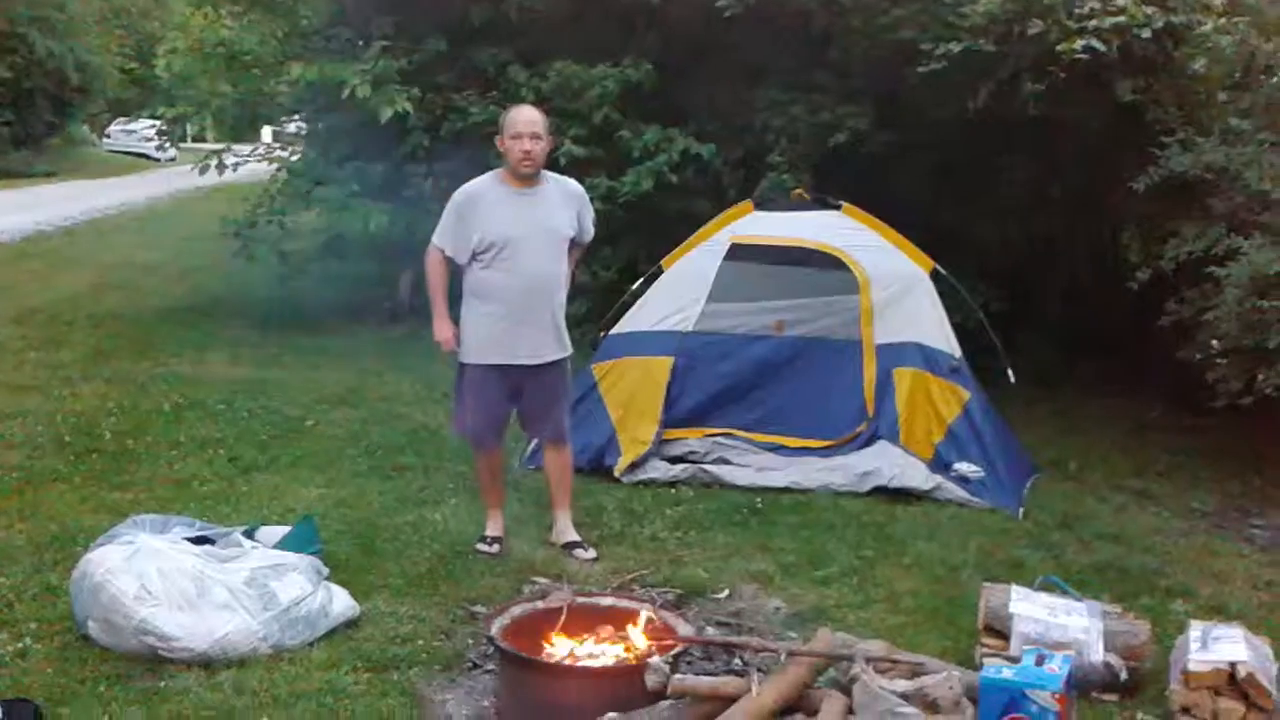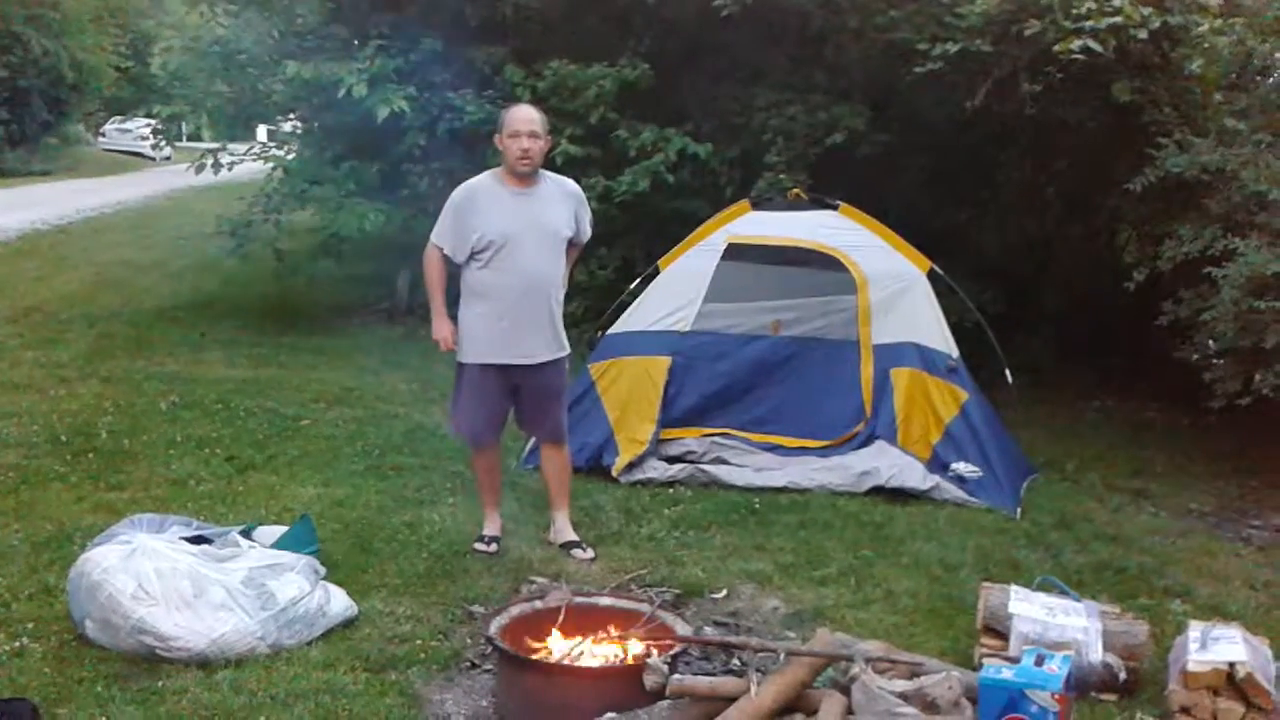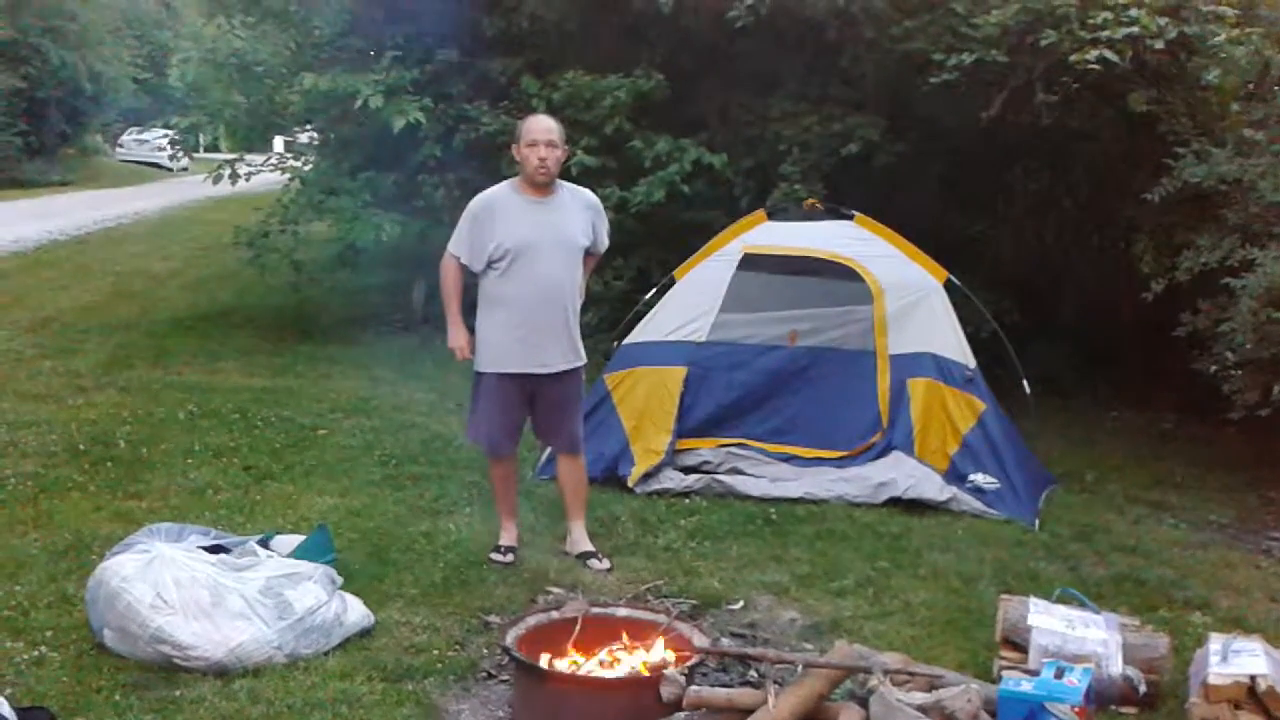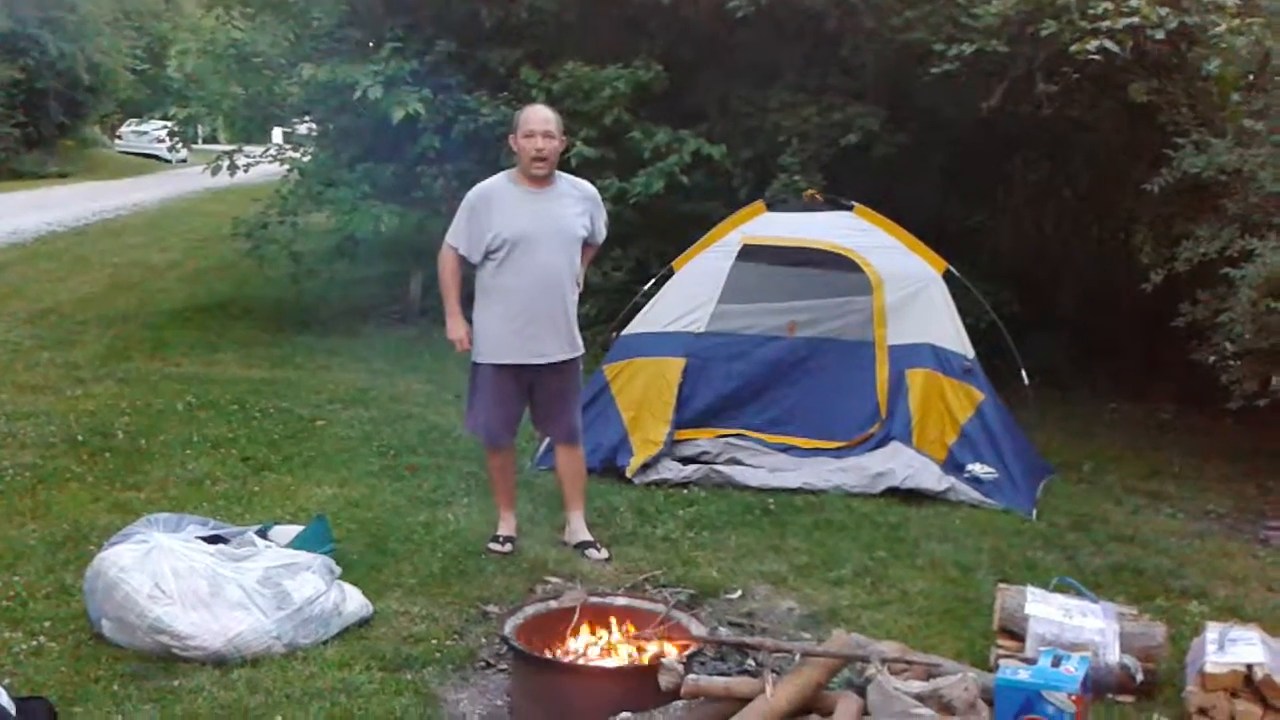
dt=0.4s
person 1, frame 1
left shoulder: (570, 193)
right shoulder: (472, 196)
right elbow: (436, 255)
right wrist: (441, 318)
left hip: (548, 345)
right hip: (486, 347)
left knee: (556, 435)
right knee: (486, 438)
left ankle: (564, 525)
right ankle: (494, 521)
person 1, frame 2
left shoulder: (568, 193)
right shoulder: (471, 195)
right elbow: (435, 253)
right wrist: (439, 316)
left hip: (546, 344)
right hip: (484, 346)
left knee: (554, 435)
right knee: (483, 438)
left ankle: (561, 524)
right ankle: (491, 521)
person 1, frame 3
left shoulder: (585, 204)
right shoulder: (488, 205)
right elbow: (452, 263)
right wrist: (455, 325)
left hip: (563, 353)
right hip: (501, 355)
left knee: (570, 444)
right knee: (499, 447)
left ankle: (577, 535)
right ankle: (507, 530)
person 1, frame 4
left shoulder: (583, 195)
right shoulder: (486, 196)
right elbow: (450, 255)
right wrist: (454, 317)
left hip: (561, 344)
right hip: (499, 346)
left knee: (568, 435)
right knee: (497, 437)
left ankle: (576, 525)
right ankle: (506, 520)
